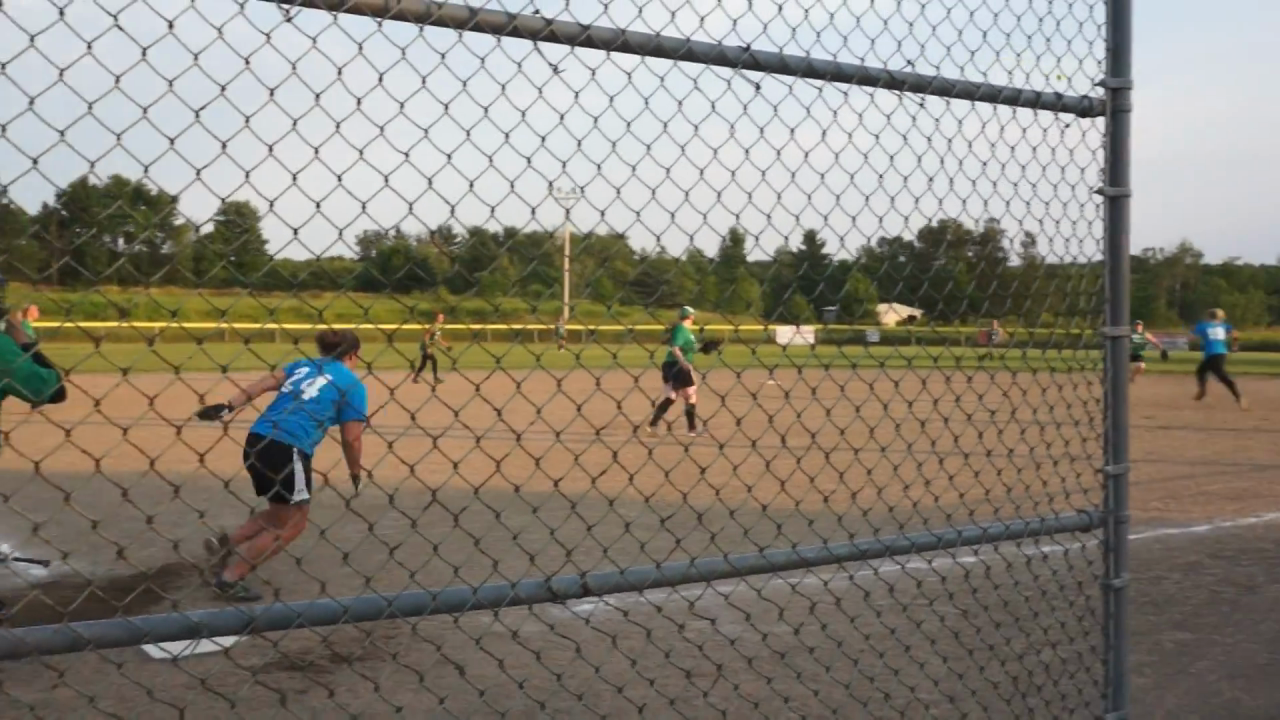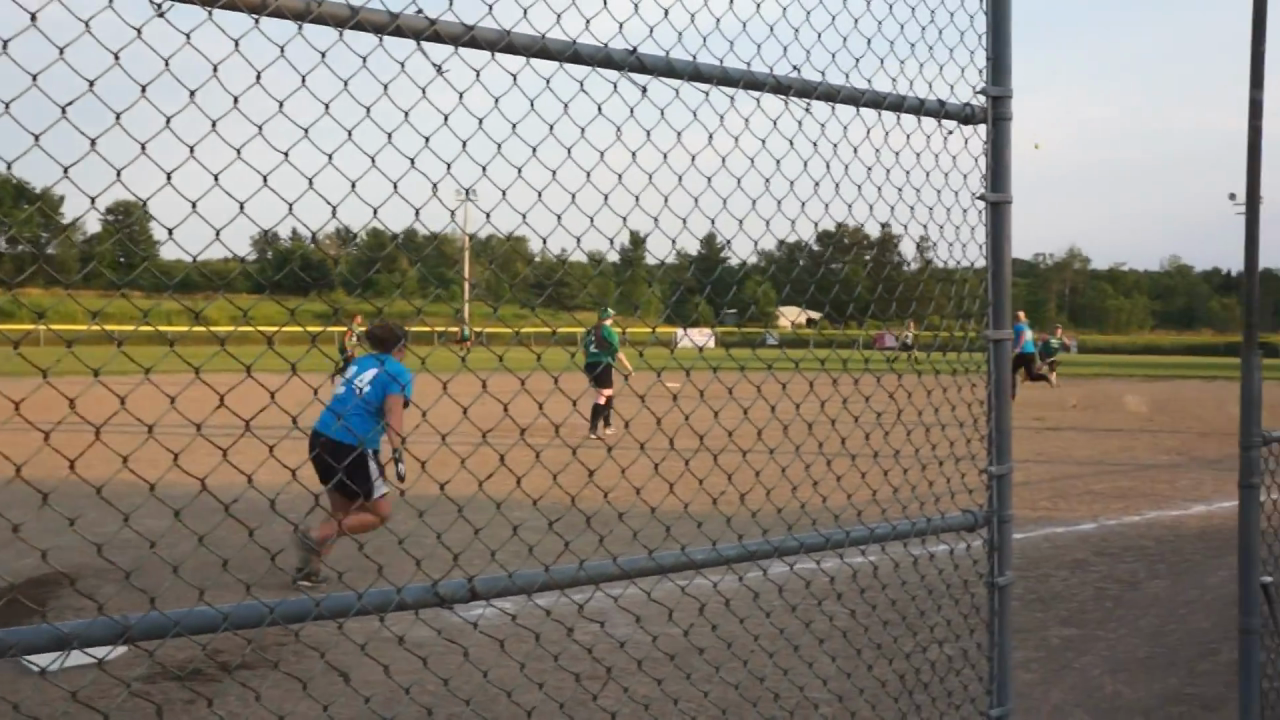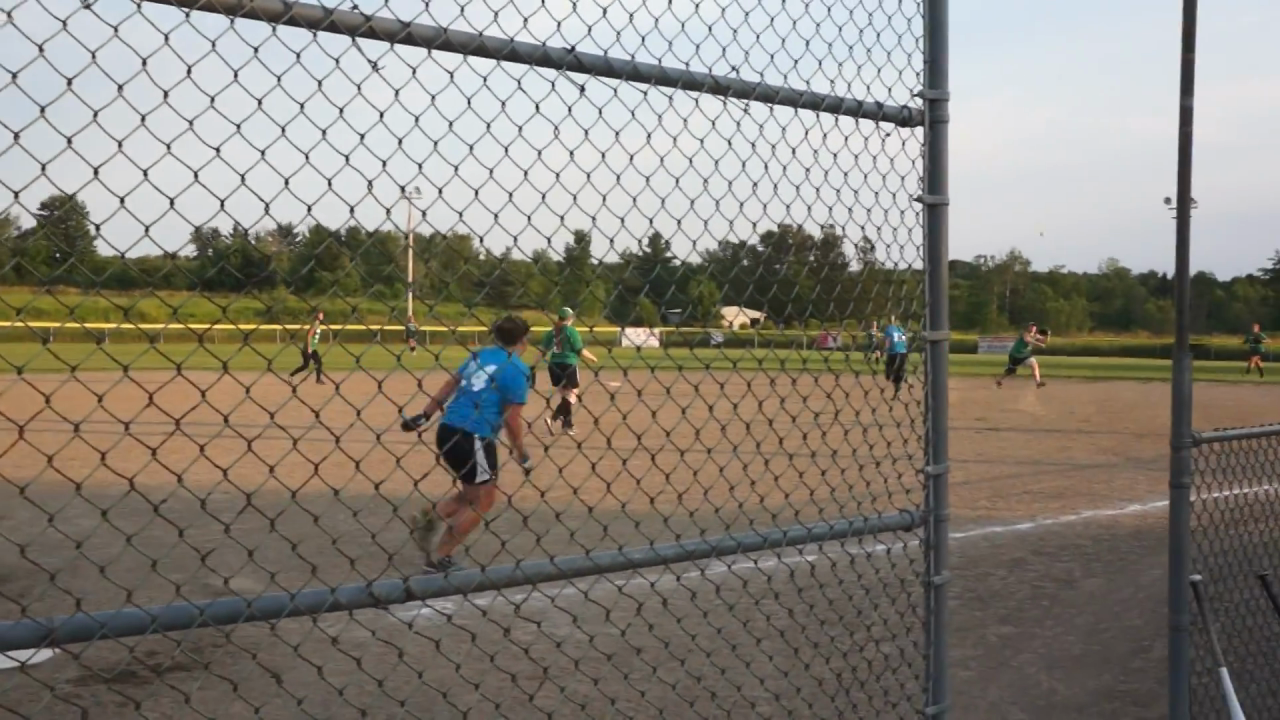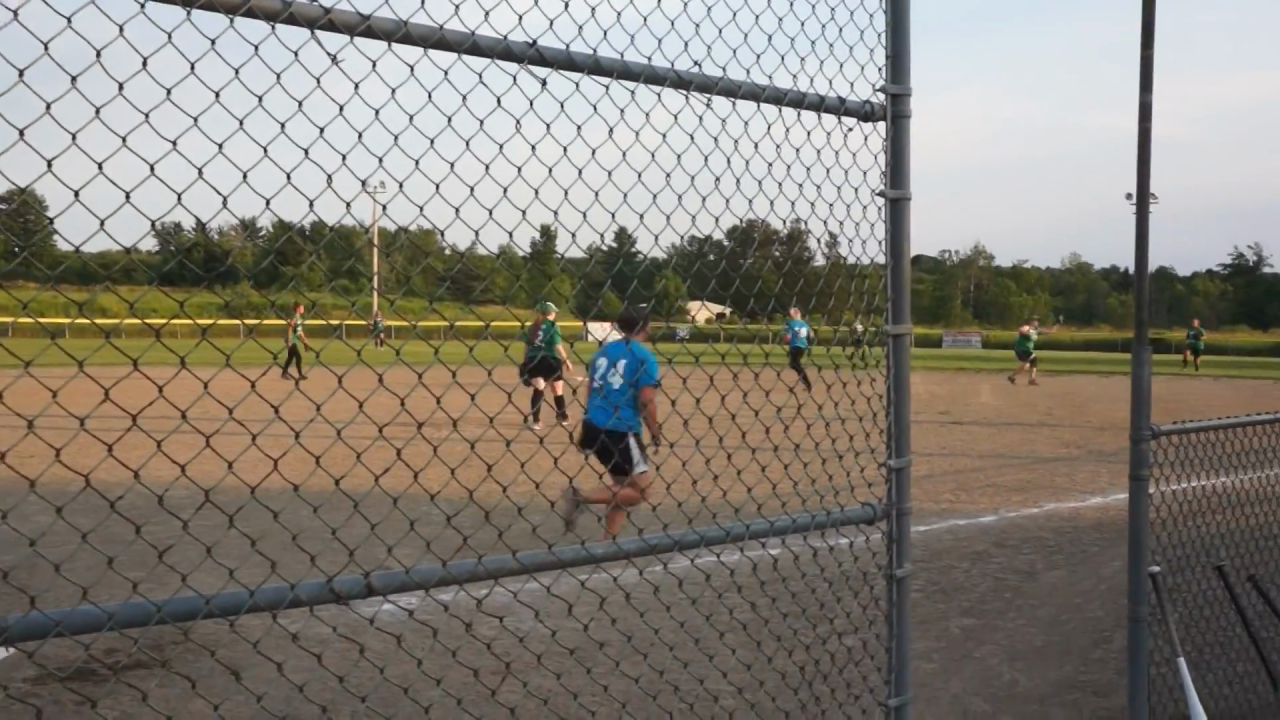
dt=0.3s
person 1, frame 1
left shoulder: (303, 365)
right shoulder: (352, 385)
left elbow: (265, 383)
right elbow: (352, 440)
left wrist: (227, 407)
right wrist: (354, 473)
left hip: (258, 442)
right hip: (288, 451)
left knee: (282, 514)
right knee: (291, 524)
left ankle: (226, 542)
right ankle: (230, 579)
person 1, frame 2
left shoulder: (356, 362)
right shoulder: (395, 374)
right elbow: (392, 415)
right wrist: (398, 458)
left hip: (322, 438)
right hip: (352, 447)
left knee: (346, 512)
right knee: (378, 514)
left ankle: (309, 569)
right ankle: (315, 538)
person 1, frame 3
left shoulder: (479, 355)
right shoulder: (517, 371)
left elbow: (449, 386)
right elbow: (512, 420)
left wrist: (423, 416)
right wrist: (523, 456)
left hip: (448, 432)
right hip: (470, 438)
left knee: (475, 495)
right knee: (481, 502)
left ankle: (432, 516)
right ankle: (439, 558)
person 1, frame 4
left shoulder: (605, 350)
right shoulder: (645, 358)
left elbow: (593, 390)
right elbow: (648, 402)
left wrist: (585, 432)
right wrist: (656, 437)
left hip: (594, 427)
right hip: (619, 432)
left knee: (624, 488)
right knee: (639, 493)
left ankle: (609, 542)
right ankle: (579, 497)
